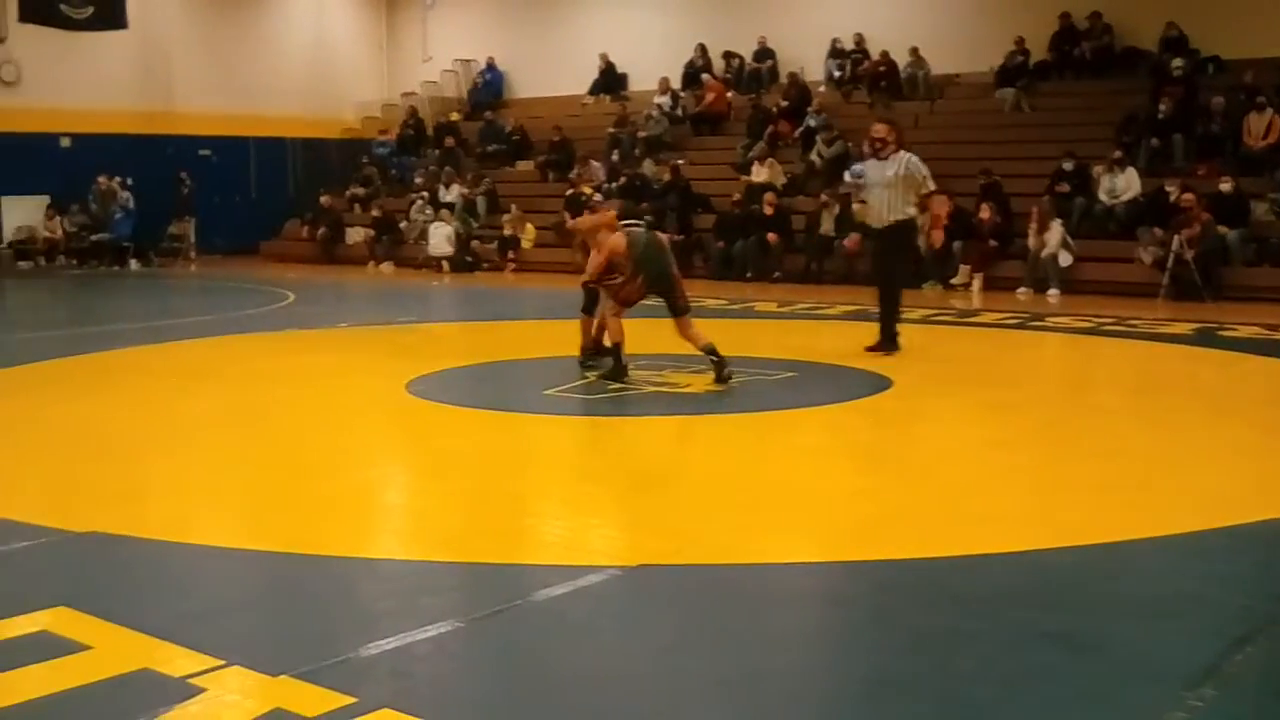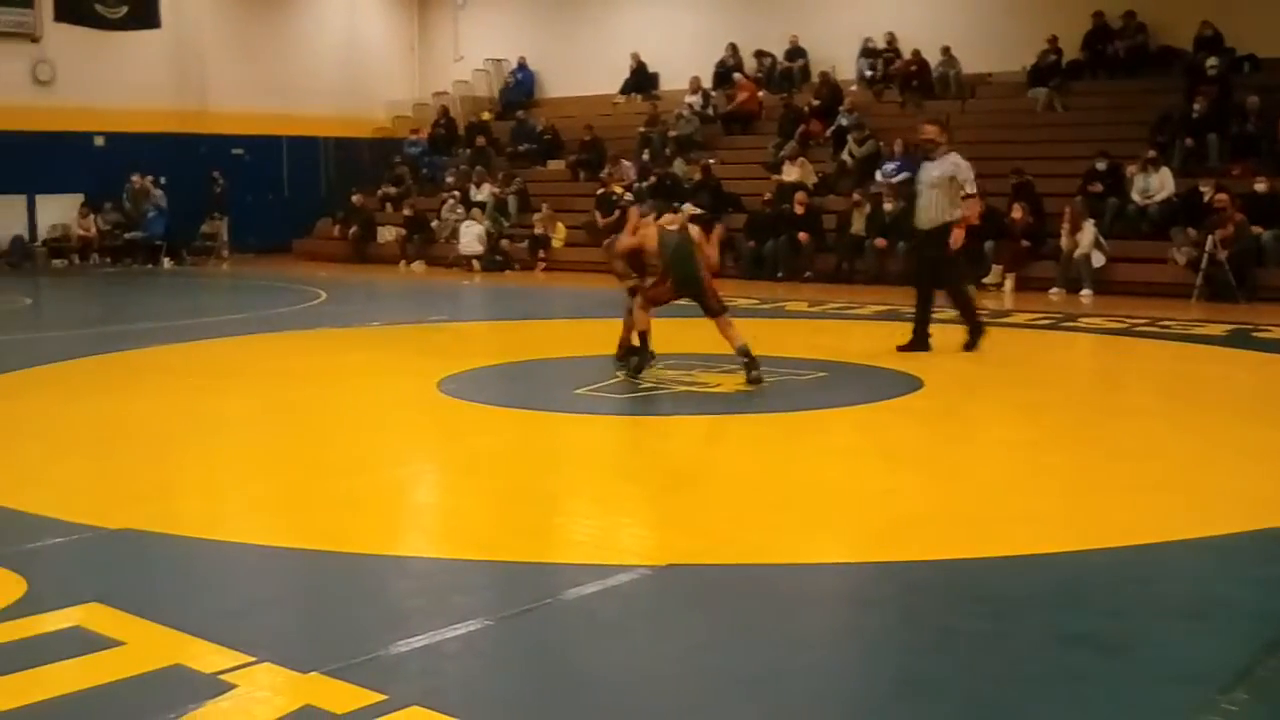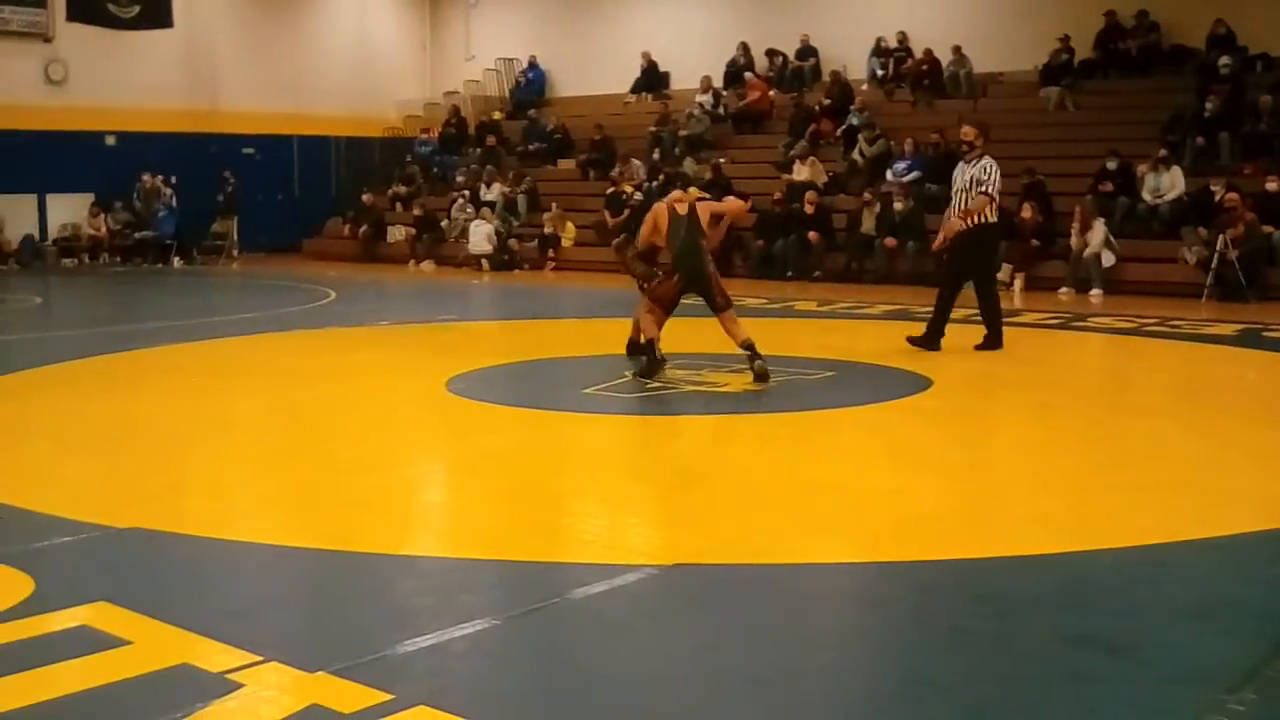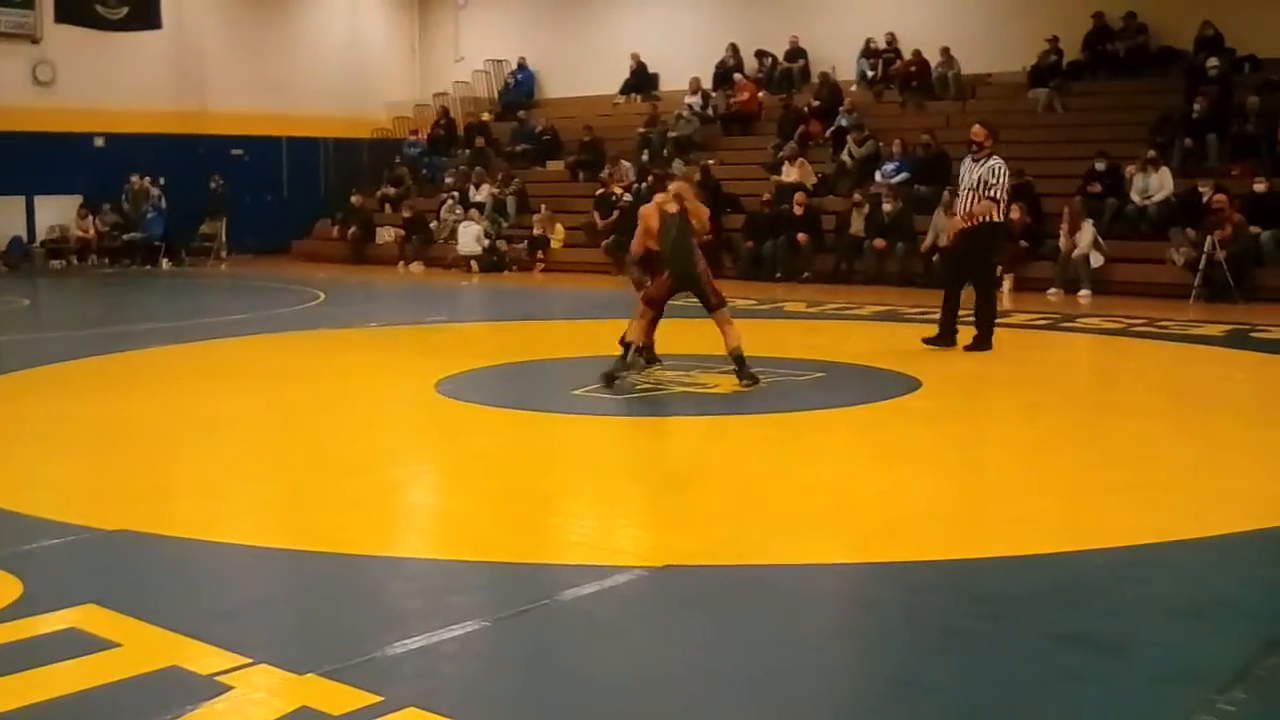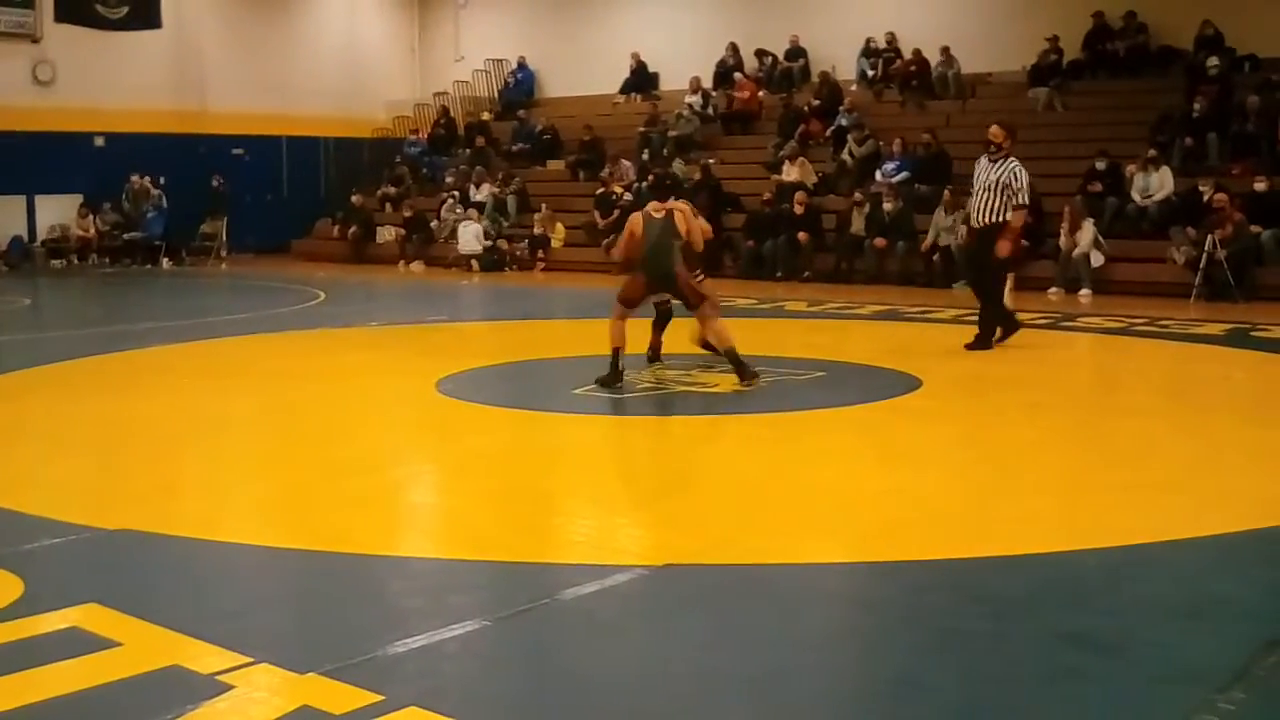
dt=0.2s
person 1, frame 1
left shoulder: (908, 161)
right shoulder: (868, 165)
left elbow: (929, 193)
right wrist: (857, 231)
left hip: (901, 230)
right hip: (877, 231)
left knee: (892, 282)
right knee: (883, 285)
left ankle: (887, 335)
right ankle: (888, 337)
person 1, frame 2
left shoulder: (956, 163)
right shoulder: (925, 166)
left elbow: (971, 198)
left wrist: (960, 227)
left hip: (949, 234)
right hip: (926, 233)
left knee: (952, 285)
right knee: (922, 288)
left ankle: (975, 328)
right ankle: (920, 338)
person 1, frame 3
left shoulder: (988, 166)
right shoulder: (961, 167)
left elbow: (986, 197)
left wrist: (961, 216)
right wrist: (946, 231)
left hip: (982, 233)
right hip: (961, 234)
left knee: (984, 287)
right knee: (947, 286)
left ankle: (994, 337)
right ankle: (933, 336)
person 1, frame 4
left shoulder: (996, 167)
right shoulder: (967, 162)
left elbow: (992, 202)
left wrist: (964, 218)
right wrist: (956, 222)
left hip: (986, 232)
right hip: (963, 231)
left knee: (984, 286)
right knee: (951, 283)
left ankle: (984, 337)
right ankle: (946, 333)
person 1, frame 5
left shoulder: (1014, 169)
right shoulder: (981, 162)
left elbow: (1021, 208)
left wrist: (1008, 238)
right wrist: (967, 223)
left hip: (998, 232)
right hip: (978, 231)
left knee: (991, 286)
right knee: (978, 283)
left ankle: (985, 336)
right ankle: (1007, 322)
person 2, frame 1
left shoulder: (614, 239)
right shoulder: (657, 236)
left elbow: (591, 274)
left wrist: (595, 251)
left hip: (642, 275)
right hip: (668, 273)
left knee: (611, 312)
right knee: (686, 328)
left ankle: (619, 366)
right ankle: (719, 363)
person 2, frame 2
left shoulder: (650, 230)
right shoulder: (694, 230)
left elbow: (620, 248)
right elbow: (713, 263)
right wrist: (715, 239)
left hip: (672, 278)
right hip: (697, 277)
left knee: (640, 305)
right knee: (727, 326)
left ankle: (644, 356)
right ankle: (751, 366)
person 2, frame 3
left shoulder: (659, 209)
right shoulder: (703, 207)
left elbow: (642, 244)
right elbow: (741, 207)
left hip: (678, 272)
right hip: (705, 271)
left knee: (647, 311)
right knee: (731, 322)
left ankle: (653, 361)
right ankle: (755, 360)
person 2, frame 4
left shoulder: (647, 211)
right shoulder: (688, 205)
left elbow: (636, 252)
left hip: (670, 271)
right hip: (696, 269)
left knee: (640, 318)
right knee: (725, 323)
left ankle: (622, 366)
right ankle: (743, 370)
person 2, frame 5
left shoulder: (637, 218)
right shoulder: (683, 212)
left elbow: (618, 255)
right elbow: (698, 247)
left hip: (646, 271)
right hip: (674, 271)
left knee: (618, 317)
right knee: (709, 318)
left ankle: (615, 372)
right ankle: (741, 368)
